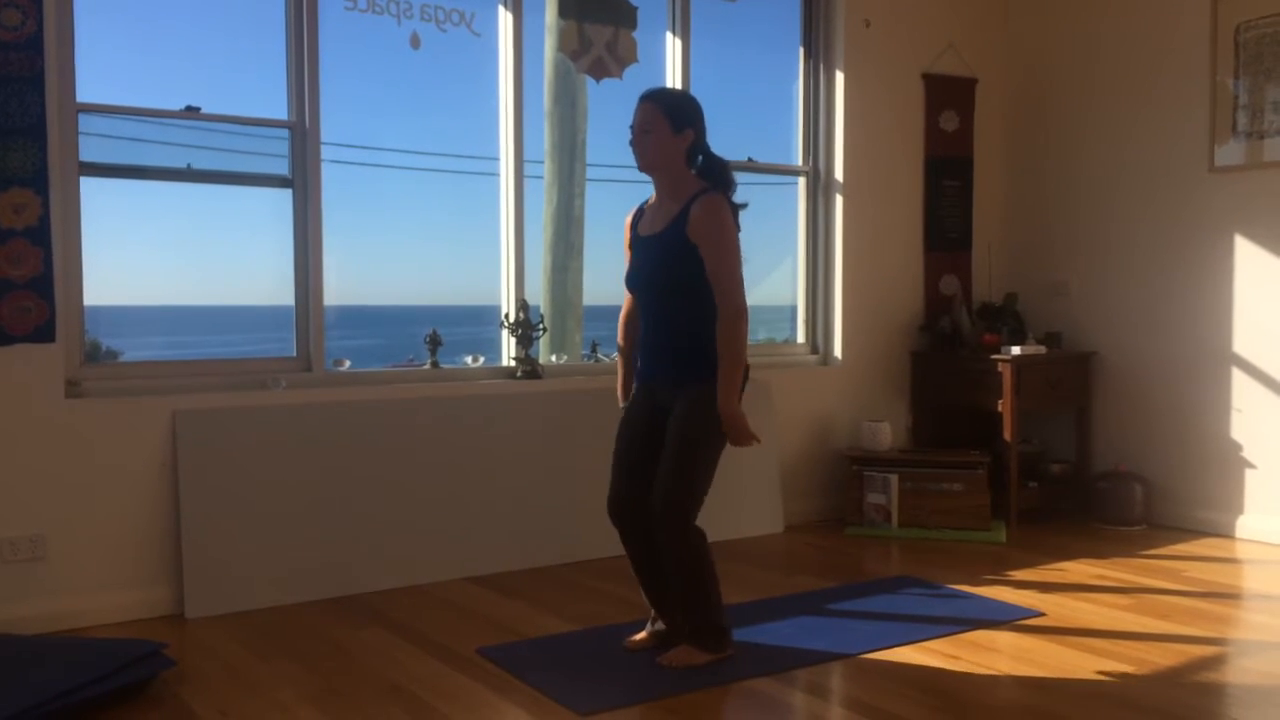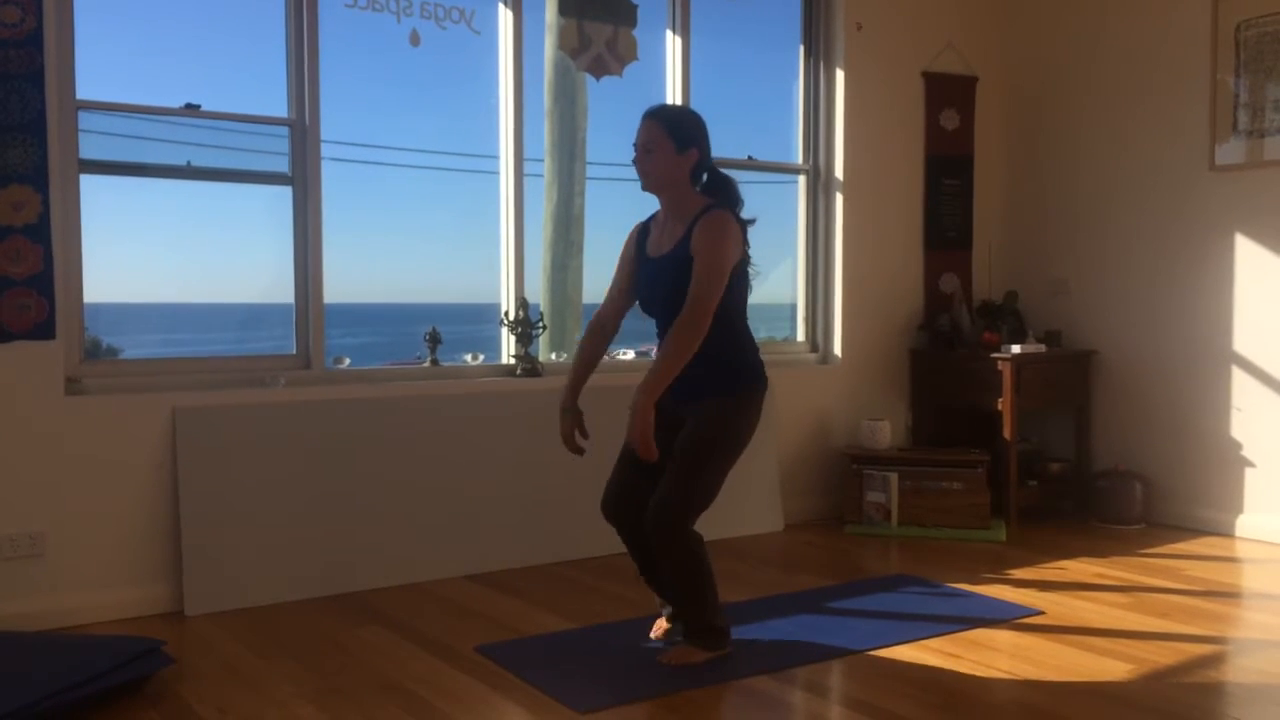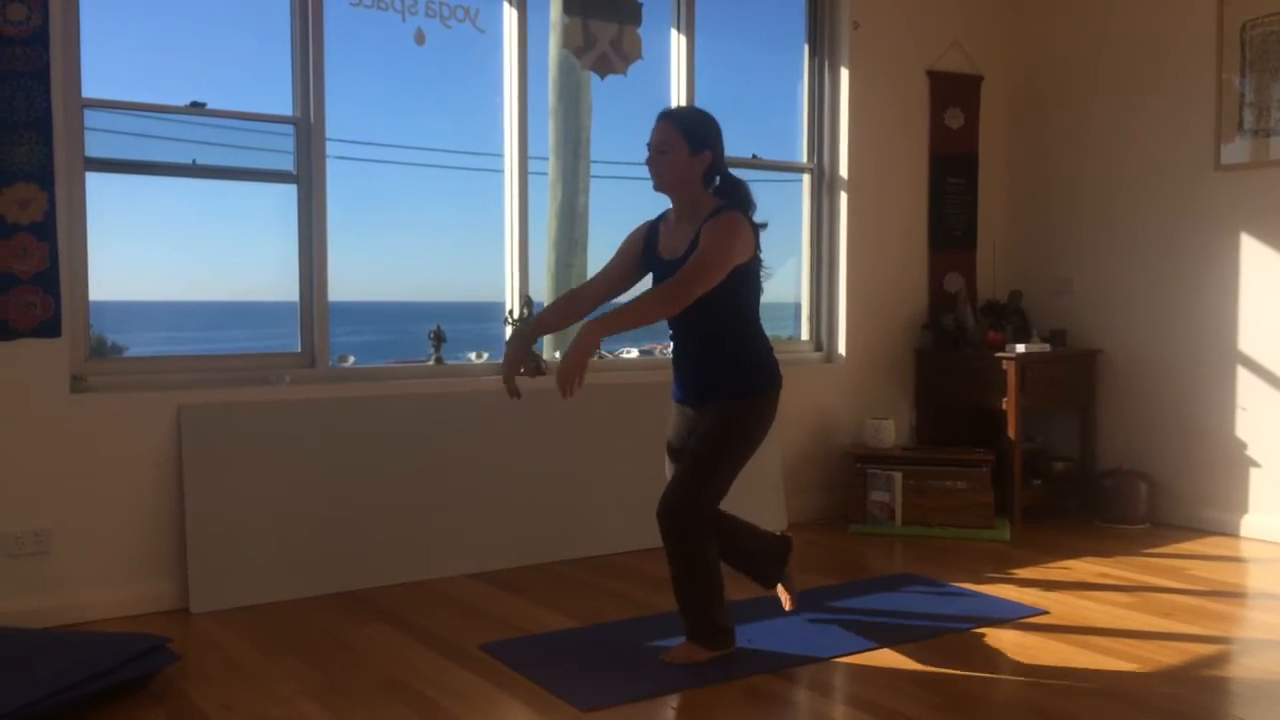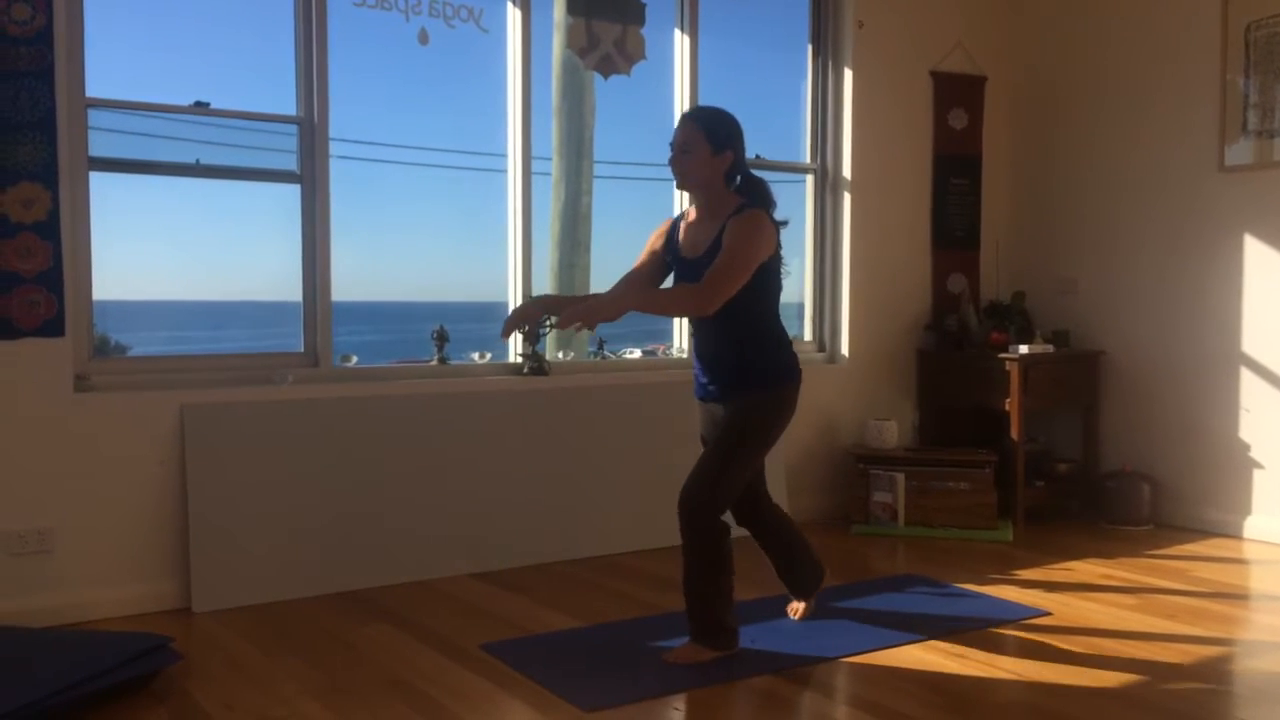
dt=0.5s
person 1, frame 1
left shoulder: (708, 210)
right shoulder: (636, 219)
left elbow: (731, 311)
left wrist: (728, 402)
right wrist: (625, 388)
left hip: (703, 384)
right hip: (653, 384)
left knee: (671, 511)
right knee: (626, 505)
left ankle: (708, 635)
right ankle: (669, 620)
person 1, frame 2
left shoulder: (717, 226)
right shoulder: (643, 236)
left elbow: (696, 321)
right elbow: (606, 319)
left wrist: (643, 401)
right wrist: (570, 394)
left hip: (728, 394)
right hip: (675, 394)
left knee: (666, 515)
right knee: (620, 503)
left ankle: (707, 632)
right ankle: (679, 600)
person 1, frame 3
left shoulder: (729, 228)
right shoulder: (649, 235)
left elbow: (674, 298)
right elbow: (588, 293)
left wrist: (592, 335)
right wrist: (526, 334)
left hip: (744, 393)
right hip: (692, 395)
left knee: (678, 512)
right knee: (687, 513)
left ankle: (710, 635)
right ankle: (772, 556)
person 1, frame 4
left shoulder: (752, 224)
right shoulder: (672, 233)
left elbow: (707, 299)
right elbow: (617, 299)
left wrist: (620, 302)
right wrist: (555, 304)
left hip: (765, 386)
right hip: (714, 390)
left knee: (699, 502)
right knee: (746, 499)
left ankle: (713, 635)
right ankle: (808, 580)
